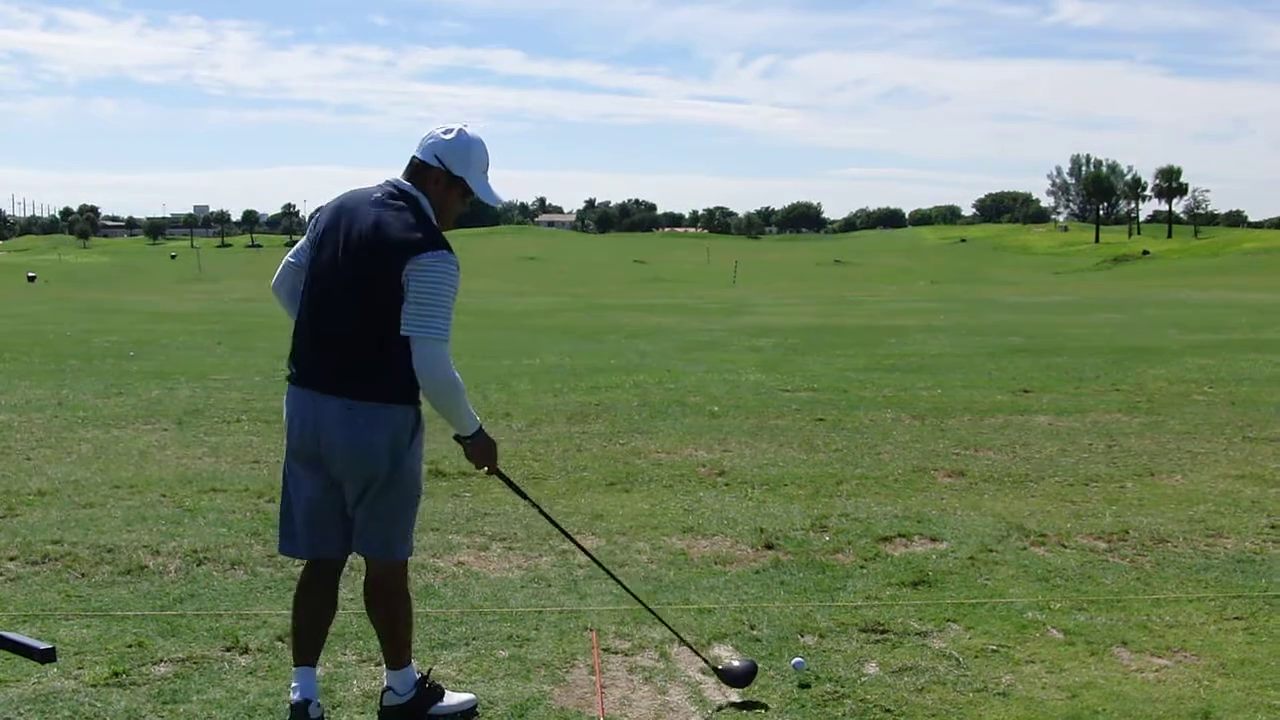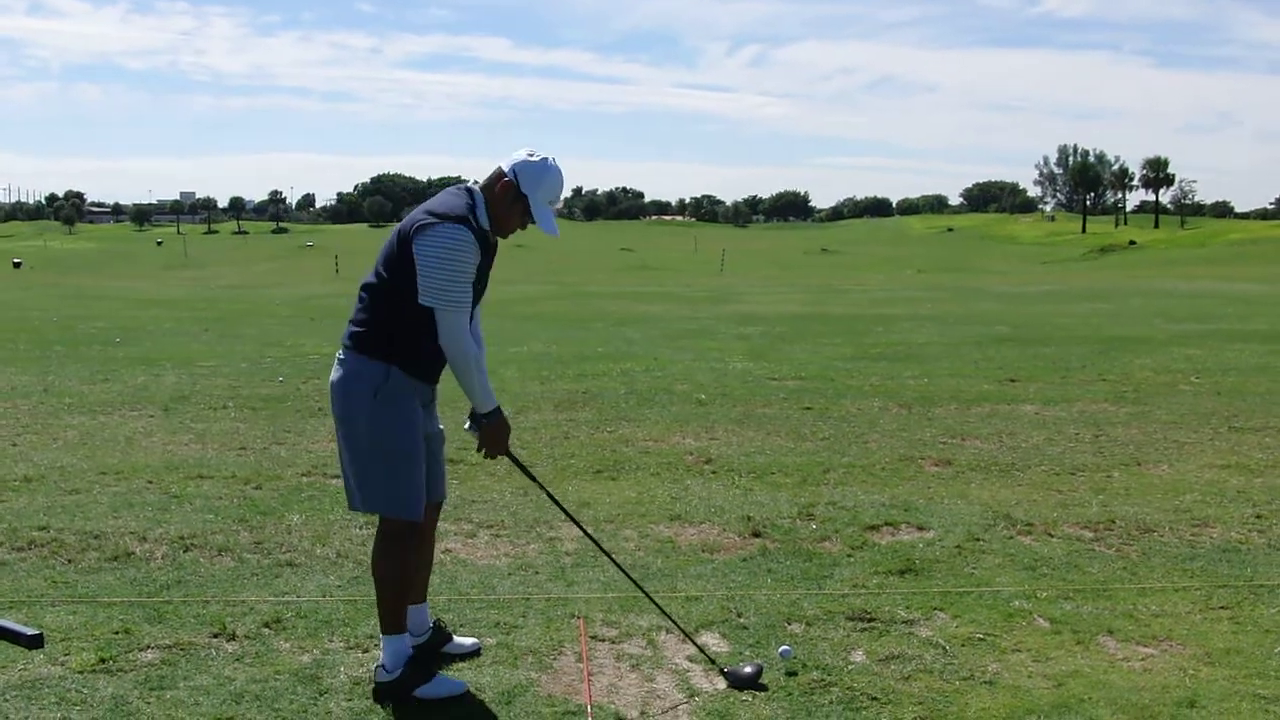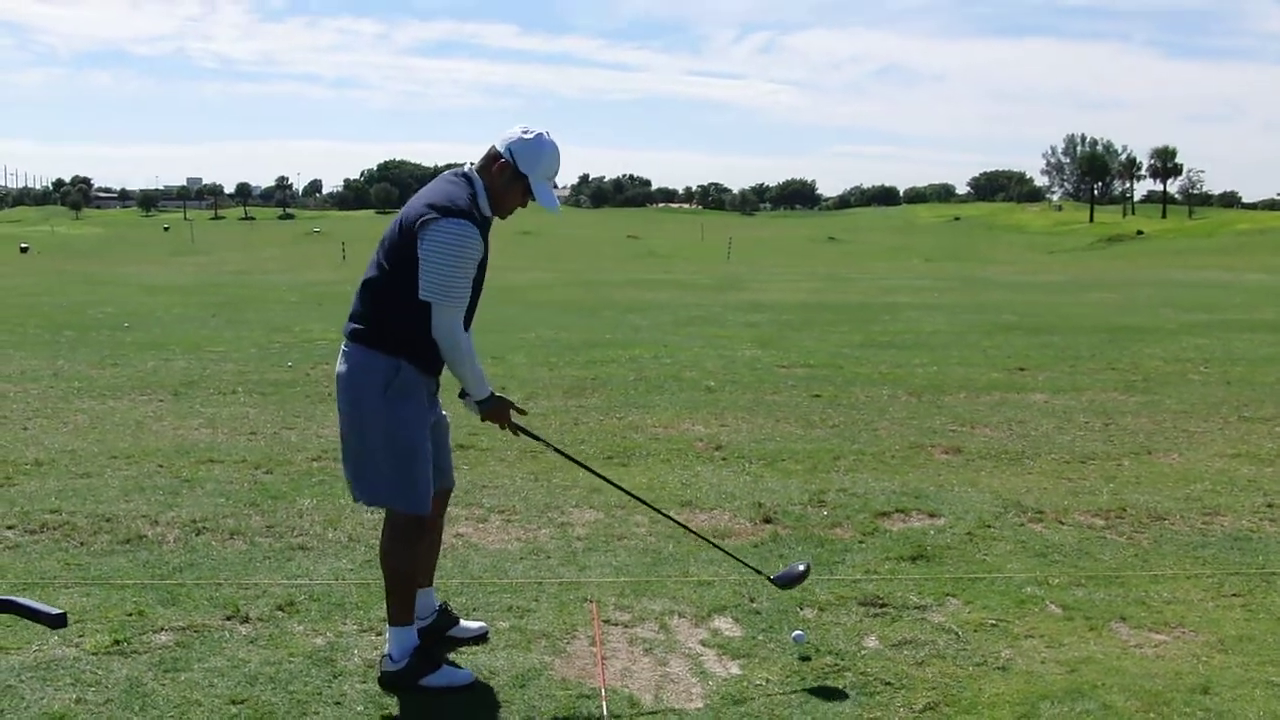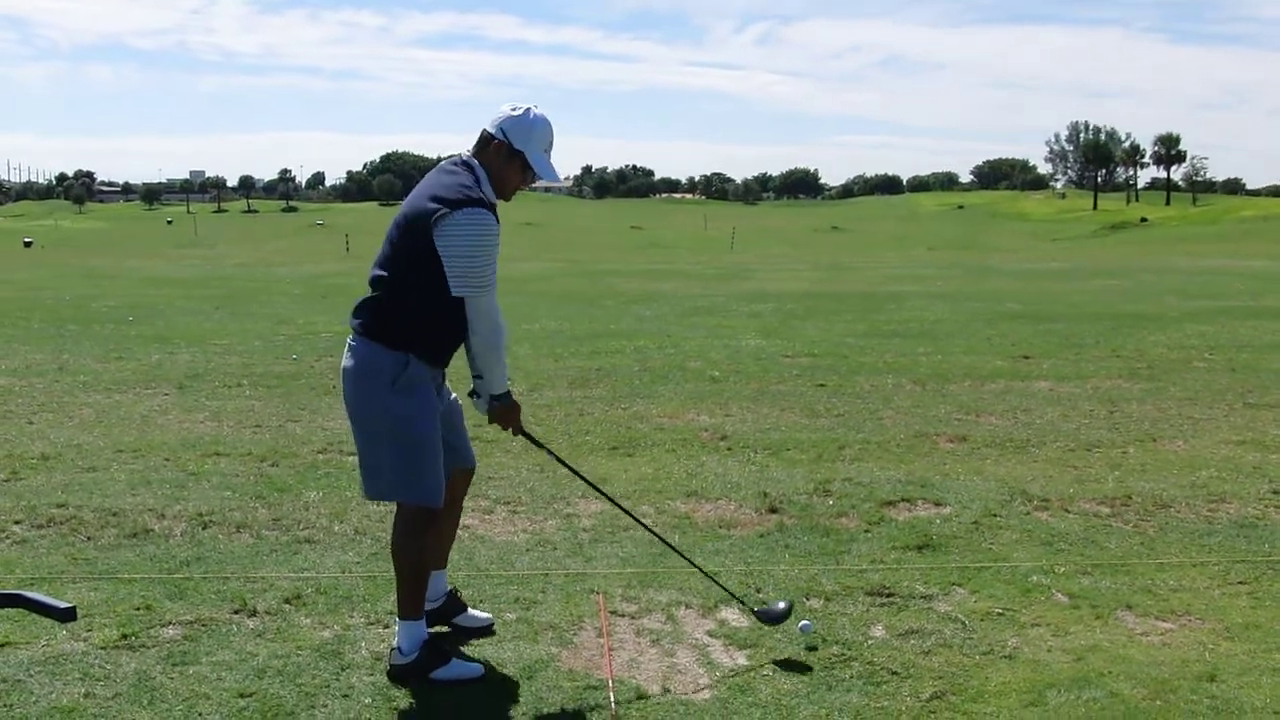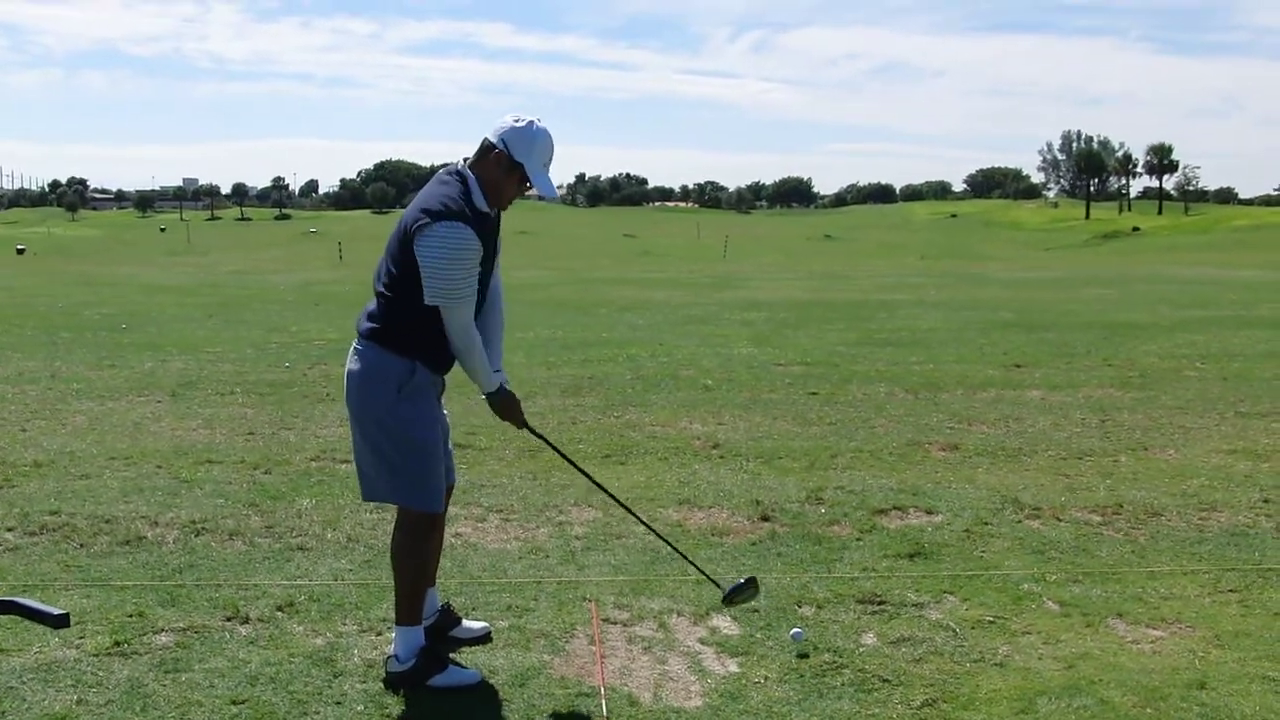
dt=1s
person 1, frame 1
left shoulder: (338, 209)
right shoulder: (429, 253)
left elbow: (284, 285)
right elbow: (432, 367)
right wrist: (471, 432)
left hip: (307, 404)
right hip: (378, 418)
left knee: (322, 559)
right knee: (386, 564)
person 1, frame 2
left shoulder: (475, 229)
right shoulder: (451, 231)
left elbow: (465, 324)
right elbow: (453, 337)
left wrist: (483, 406)
right wrist: (487, 411)
left hip: (407, 380)
right hip: (377, 379)
left knee: (425, 508)
right knee: (402, 518)
left ankle: (418, 631)
right ankle: (395, 666)
person 1, frame 3
left shoulder: (465, 202)
right shoulder: (454, 222)
left elbow: (451, 319)
right elbow: (446, 330)
left wrist: (477, 388)
right wrist: (483, 396)
left hip: (406, 368)
right hip: (383, 371)
left knee: (435, 494)
right knee: (409, 509)
left ankle: (425, 613)
right ankle: (402, 655)
person 1, frame 4
left shoulder: (459, 187)
right shoulder: (469, 213)
left elbow: (473, 308)
right elbow: (483, 315)
left wrist: (484, 383)
right wrist: (499, 392)
left hip: (415, 363)
right hip: (390, 367)
left knee: (456, 474)
right knee: (421, 501)
left ankle: (434, 595)
right ankle: (411, 648)
person 1, frame 5
left shoulder: (475, 203)
right shoulder: (451, 223)
left elbow: (489, 293)
right elbow: (459, 324)
left wrist: (497, 376)
right wrist: (492, 389)
left hip: (412, 370)
right hip: (392, 373)
left knee: (436, 495)
right knee: (420, 507)
left ankle: (428, 613)
right ankle: (408, 654)
